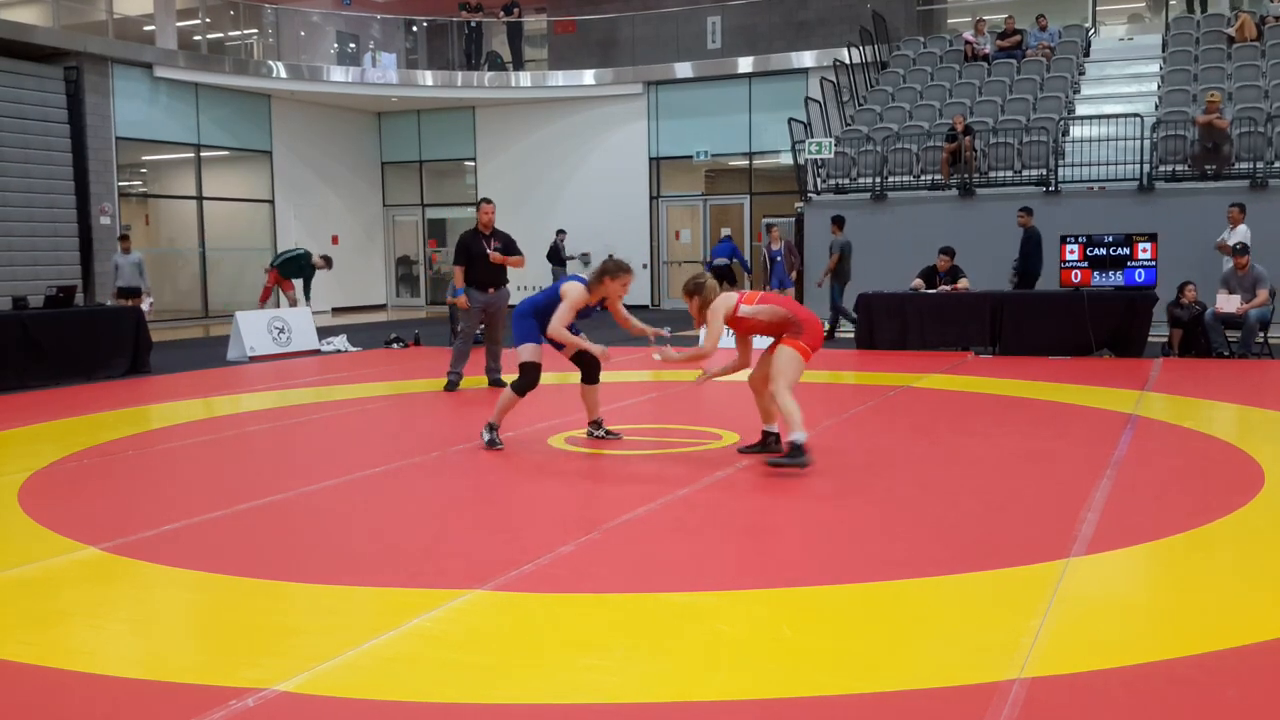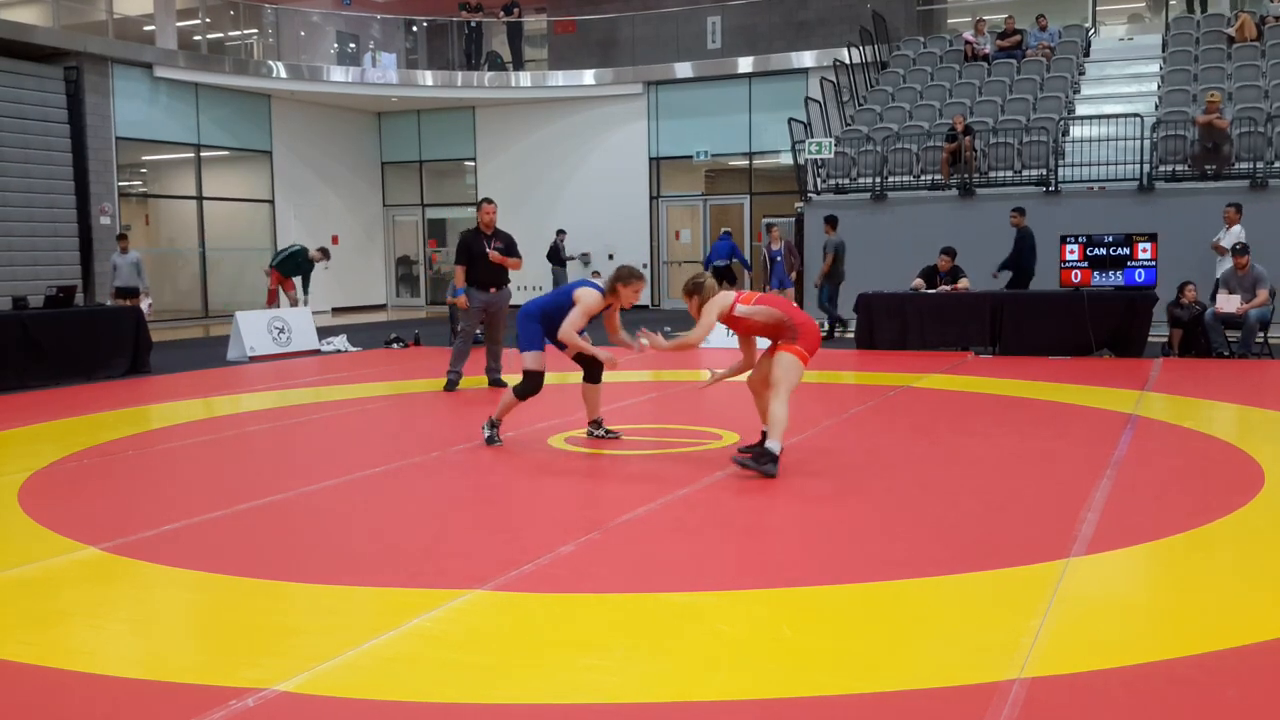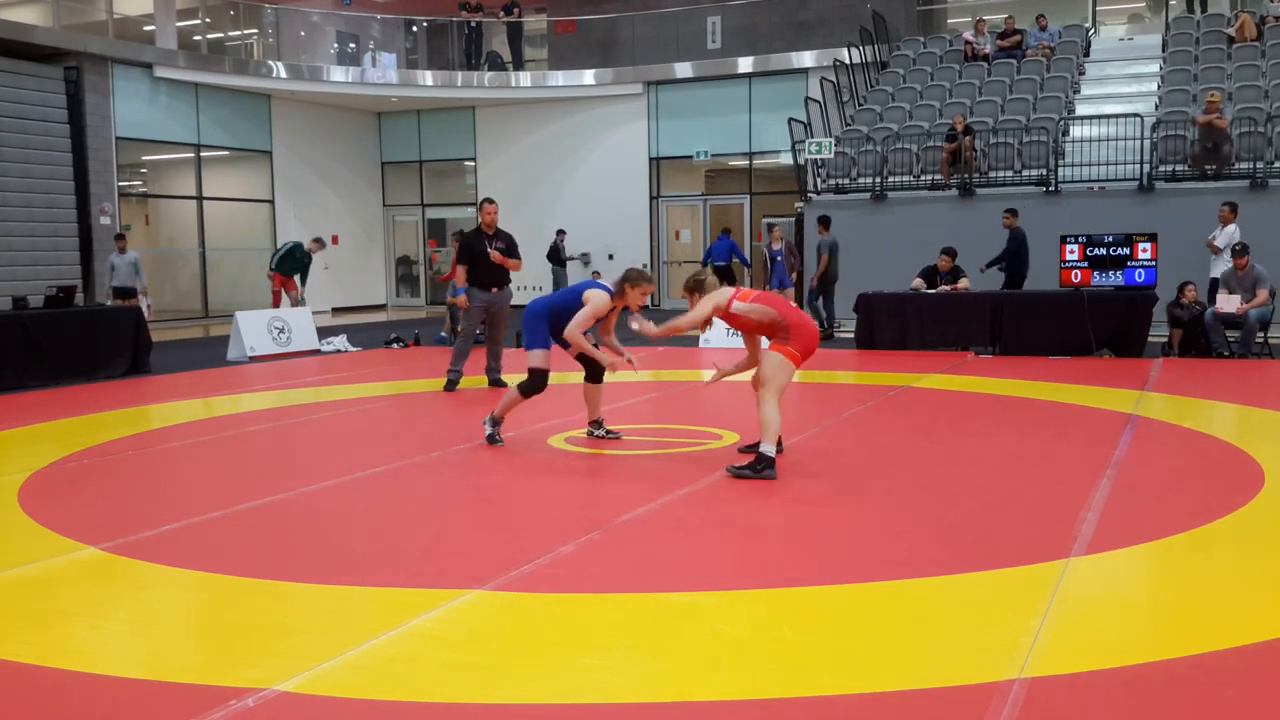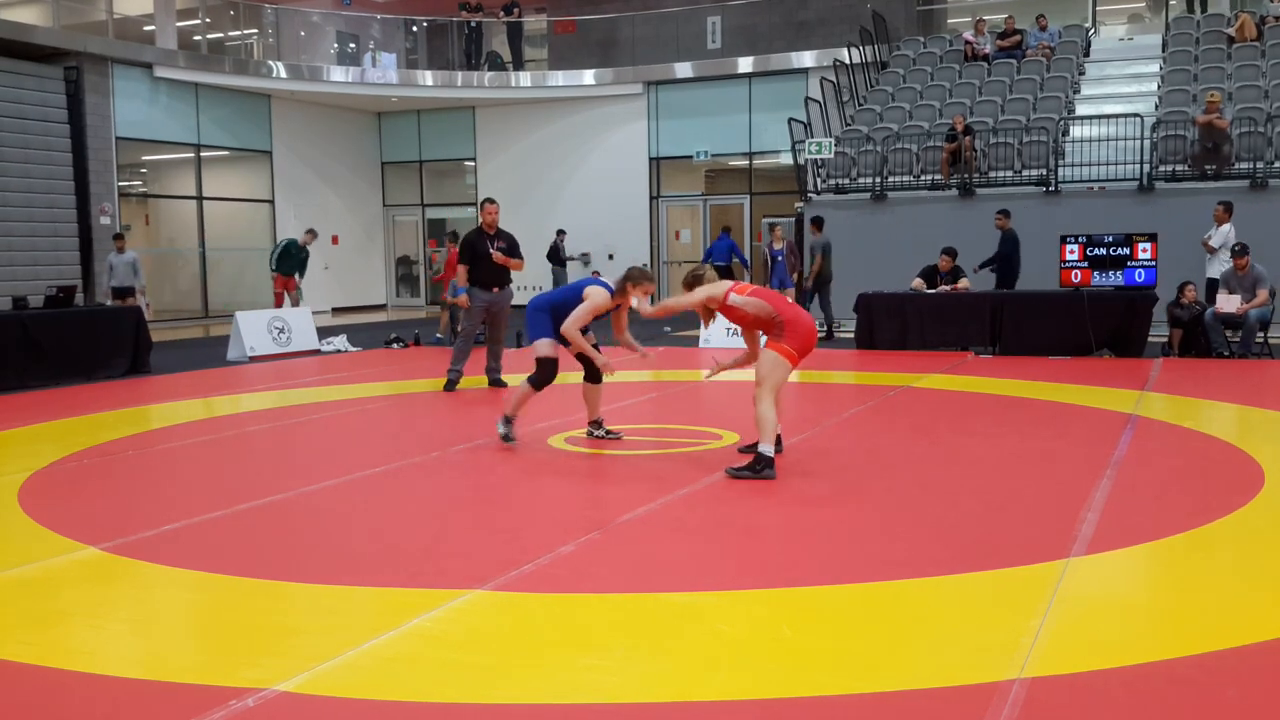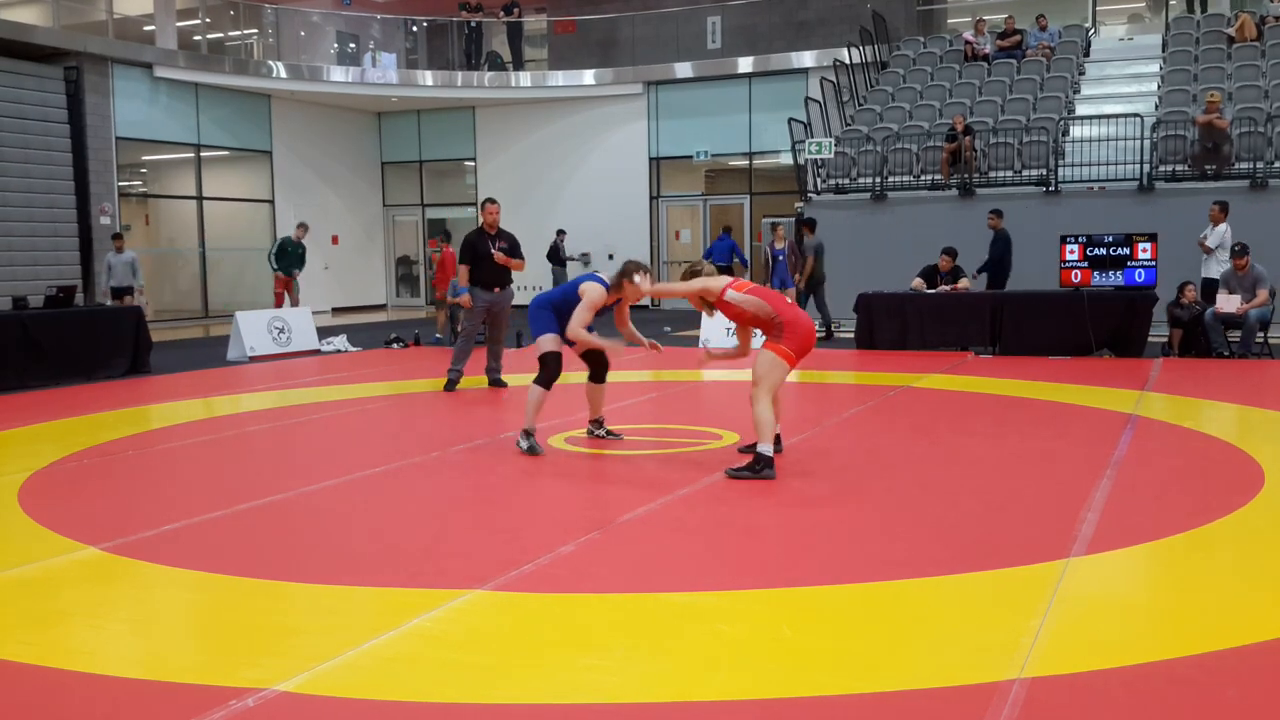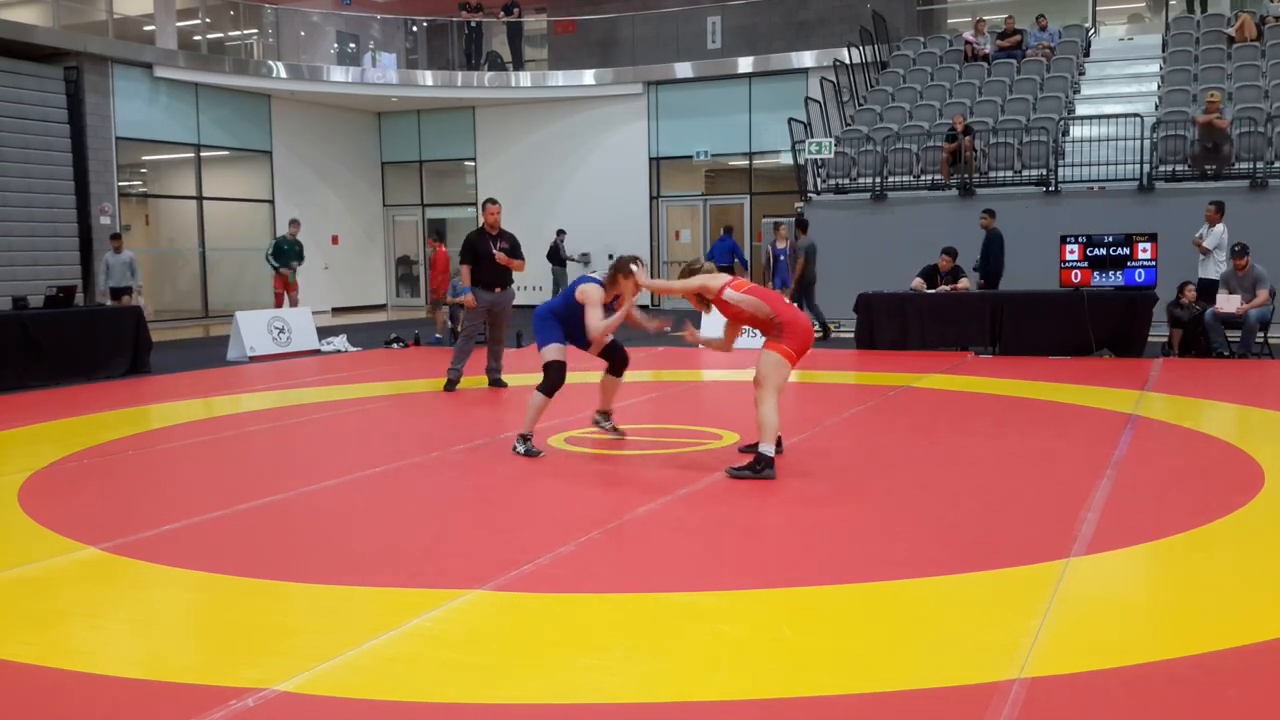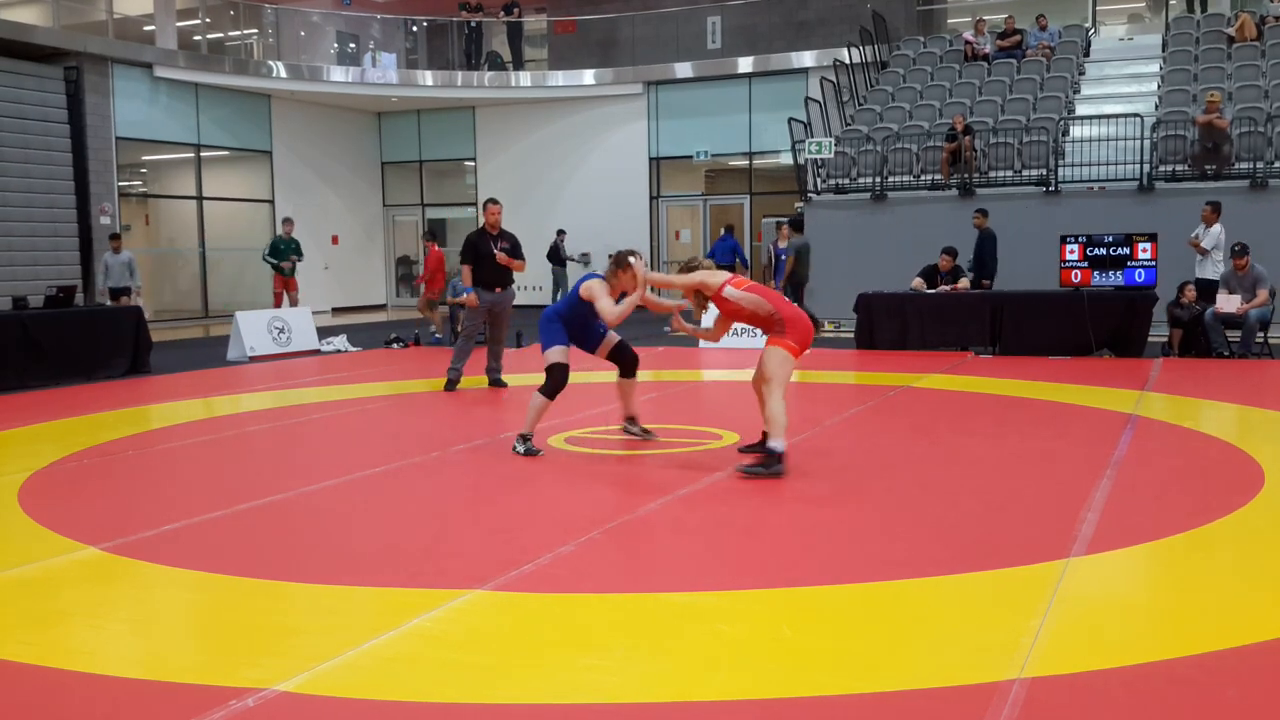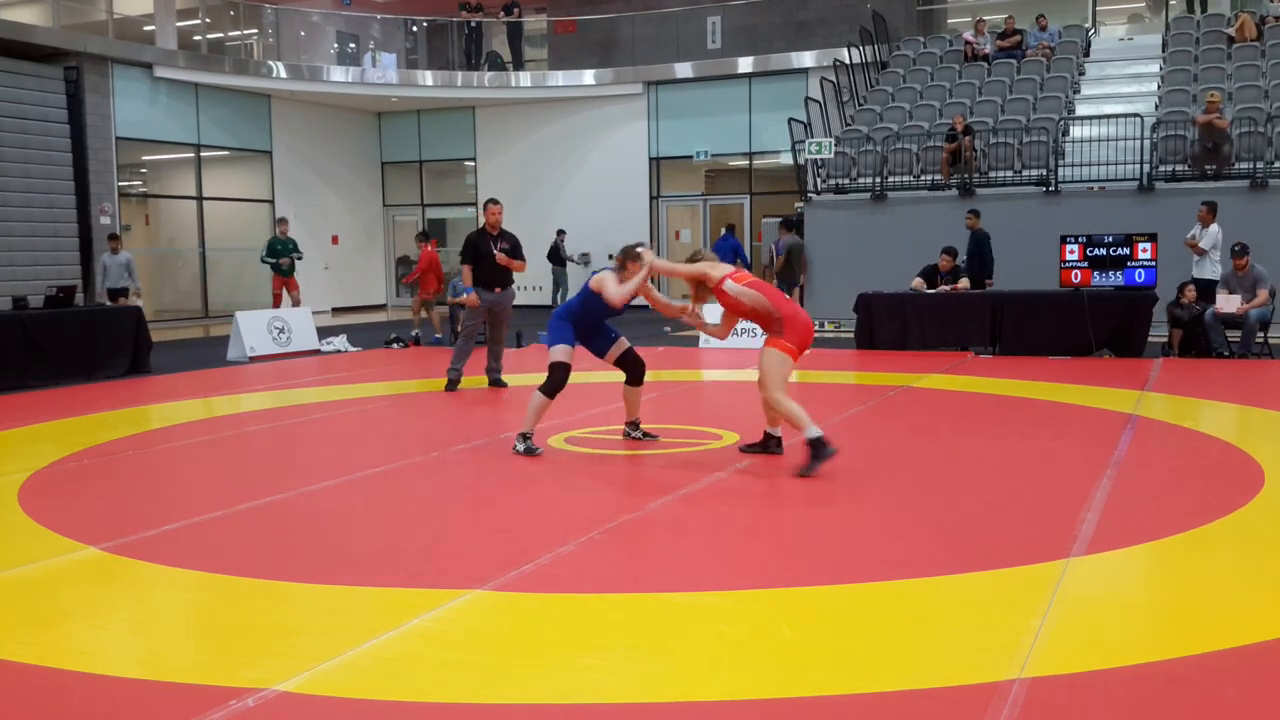
dt=0.1s
person 1, frame 1
left shoulder: (717, 305)
right shoulder: (736, 314)
left elbow: (707, 349)
right elbow: (744, 360)
left wrist: (676, 357)
right wrist: (714, 373)
left hip: (803, 328)
right hip: (796, 329)
left knee: (777, 389)
right knee: (757, 381)
left ankle: (797, 449)
right ankle: (771, 439)
person 1, frame 2
left shoulder: (716, 303)
right shoulder: (731, 309)
left elbow: (693, 340)
right elbow: (749, 360)
left wrist: (664, 346)
right wrist: (721, 375)
left hip: (800, 331)
right hip: (796, 332)
left knee: (777, 395)
right knee: (756, 383)
left ankle: (768, 458)
right ankle: (769, 443)
person 1, frame 3
left shoulder: (716, 299)
right shoulder: (736, 307)
left elbow: (682, 324)
right elbow: (754, 358)
left wrist: (655, 332)
right wrist: (725, 372)
left hip: (795, 331)
right hip: (801, 329)
left knee: (767, 395)
right knee: (761, 385)
left ankle: (766, 462)
right ankle: (771, 441)
person 1, frame 4
left shoulder: (712, 291)
right shoulder: (736, 301)
left elbow: (675, 304)
right elbow: (753, 354)
left wrist: (648, 311)
right wrist: (726, 366)
left hip: (791, 328)
right hip: (801, 327)
left knee: (763, 394)
right knee: (765, 387)
left ankle: (765, 461)
right ankle: (772, 440)
person 1, frame 5
left shoulder: (710, 284)
right shoulder: (734, 304)
left elbow: (669, 290)
right elbow: (744, 350)
left wrist: (647, 289)
right wrist: (716, 355)
left hip: (788, 328)
right hip: (799, 327)
left knee: (760, 394)
right knee: (764, 387)
left ankle: (764, 462)
right ankle: (771, 440)
person 1, frame 6
left shoulder: (709, 281)
right shoulder: (732, 303)
left elbow: (667, 287)
right elbow: (726, 344)
left wrist: (643, 281)
right wrist: (698, 339)
left hip: (788, 329)
right hip: (797, 327)
left knee: (765, 394)
right knee: (763, 386)
left ankle: (765, 462)
right ankle: (771, 441)
person 1, frame 7
left shoulder: (708, 278)
right shoulder: (727, 300)
left elbow: (661, 281)
right elbow: (714, 335)
right wrist: (686, 328)
left hip: (788, 326)
right hip: (792, 324)
left knee: (773, 390)
right knee: (760, 384)
left ankle: (774, 459)
right ankle: (772, 440)
person 1, frame 8
left shoulder: (711, 270)
right shoulder: (732, 299)
left elbow: (664, 267)
right elbow: (723, 332)
left wrist: (648, 262)
right wrist: (698, 324)
left hip: (788, 325)
right hip: (795, 323)
left knee: (772, 394)
right knee: (767, 385)
left ankle: (818, 445)
right ankle: (773, 439)
person 2, frame 1
left shoulder: (504, 238)
right shoulder: (466, 238)
left elbow: (521, 261)
right elbow: (458, 268)
left wrist: (503, 259)
right wrist: (460, 292)
left hip: (499, 293)
right hip: (474, 293)
left knee: (495, 338)
right knee: (464, 335)
left ankle: (494, 375)
right ankle: (454, 376)
person 2, frame 2
left shoulder: (505, 238)
right shoulder: (468, 238)
left elbow: (518, 264)
right elbow: (460, 268)
left wrist: (502, 259)
right wrist: (459, 292)
left hip: (500, 293)
right hip: (475, 293)
left knee: (496, 337)
right knee: (465, 334)
left ankle: (494, 375)
right ankle: (453, 376)
person 2, frame 3
left shoulder: (506, 238)
right shoulder: (469, 238)
left elbow: (517, 265)
right elbow: (461, 267)
left wrist: (502, 260)
right wrist: (460, 291)
left hip: (501, 293)
right hip: (476, 293)
left knee: (496, 337)
right knee: (466, 334)
left ankle: (494, 375)
right ankle: (454, 375)
person 2, frame 4
left shoulder: (508, 238)
right shoulder: (471, 238)
left elbow: (520, 265)
right elbow: (462, 267)
left wrist: (505, 260)
right wrist: (461, 291)
left hip: (502, 293)
right hip: (477, 293)
left knee: (497, 337)
right knee: (466, 333)
left ankle: (494, 374)
right ankle: (453, 375)
person 2, frame 5
left shoulder: (509, 238)
right shoulder: (472, 238)
left elbow: (521, 265)
right elbow: (463, 267)
left wrist: (506, 260)
right wrist: (464, 291)
left hip: (503, 293)
right hip: (479, 293)
left knee: (497, 337)
right knee: (467, 333)
left ankle: (494, 374)
right ankle: (454, 374)
person 2, frame 6
left shoulder: (510, 238)
right shoulder: (473, 238)
left elbow: (521, 266)
right elbow: (465, 267)
left wrist: (507, 261)
right wrist: (467, 291)
left hip: (504, 294)
right hip: (480, 293)
left knee: (498, 337)
right knee: (468, 333)
left ankle: (494, 375)
right ankle: (454, 374)
person 2, frame 7
left shoulder: (510, 239)
right shoulder: (474, 238)
left elbow: (522, 266)
right elbow: (466, 267)
left wrist: (508, 261)
right wrist: (469, 291)
left hip: (504, 294)
right hip: (481, 293)
left knee: (498, 337)
right knee: (468, 333)
left ankle: (494, 375)
right ankle: (454, 374)
person 2, frame 8
left shoulder: (511, 239)
right shoulder: (474, 238)
left elbow: (522, 266)
right elbow: (466, 267)
left wrist: (508, 261)
right wrist: (469, 291)
left hip: (504, 294)
right hip: (480, 293)
left knee: (498, 337)
right knee: (468, 333)
left ankle: (494, 375)
right ankle: (454, 374)
person 3, frame 1
left shoulder: (606, 293)
right shoulder: (578, 291)
left elbow: (625, 320)
right elbow: (553, 331)
left wrist: (648, 331)
right wrist: (588, 346)
left hip: (556, 319)
right hip: (528, 316)
left knee: (592, 365)
right knee: (530, 377)
left ankle: (595, 425)
right ankle: (491, 427)
person 3, frame 2
left shoulder: (612, 299)
right shoulder: (594, 297)
left elbow: (615, 334)
right elbow: (565, 334)
left wrist: (635, 345)
right wrist: (597, 352)
left hip: (555, 321)
right hip: (533, 318)
left knee: (594, 366)
right knee: (533, 383)
left ankle: (594, 425)
right ankle: (493, 423)
person 3, frame 3
left shoulder: (618, 301)
right shoulder: (603, 299)
left elbow: (606, 336)
right elbow: (570, 334)
left wrist: (624, 354)
right wrist: (601, 356)
left hip: (560, 320)
right hip: (538, 316)
left knee: (597, 368)
right knee: (537, 382)
left ankle: (595, 425)
right ankle: (494, 420)
person 3, frame 4
left shoulder: (622, 299)
right shoulder: (602, 296)
left elbow: (621, 334)
right elbow: (567, 329)
left wrist: (639, 349)
right wrist: (596, 356)
left hip: (564, 316)
right hip: (541, 311)
left knee: (596, 366)
right knee: (547, 372)
left ankle: (595, 425)
right ankle: (507, 419)
person 3, frame 5
left shoulder: (621, 292)
right shoulder: (597, 290)
left elbow: (624, 326)
right elbow: (572, 332)
left wrist: (643, 341)
right wrist: (606, 345)
left hip: (567, 315)
right hip: (544, 310)
left knee: (599, 365)
right knee: (551, 369)
left ankle: (595, 424)
right ankle: (527, 434)
person 3, frame 6
left shoulder: (619, 289)
right shoulder: (595, 291)
left elbow: (629, 311)
right elbow: (596, 333)
left wrist: (649, 324)
right wrist: (625, 309)
left hip: (574, 322)
right hip: (549, 320)
left knee: (619, 358)
right knee: (555, 377)
left ankle: (603, 415)
right ankle: (523, 439)
person 3, frame 7
left shoulder: (630, 286)
right shoulder: (597, 286)
left elbow: (655, 304)
right elbow: (611, 319)
left wrist: (675, 306)
right wrist: (637, 294)
left hip: (583, 324)
right hip: (556, 322)
left knee: (629, 359)
right knee: (557, 378)
left ankle: (630, 421)
right ankle: (523, 439)
person 3, frame 8
left shoulder: (637, 282)
right shoulder: (607, 277)
left elbow: (666, 308)
right elbow: (617, 300)
left wrist: (684, 308)
right wrist: (643, 273)
left hip: (593, 326)
right hip: (565, 322)
left knee: (636, 367)
right knee: (558, 378)
left ankle: (632, 427)
right ankle: (523, 438)
